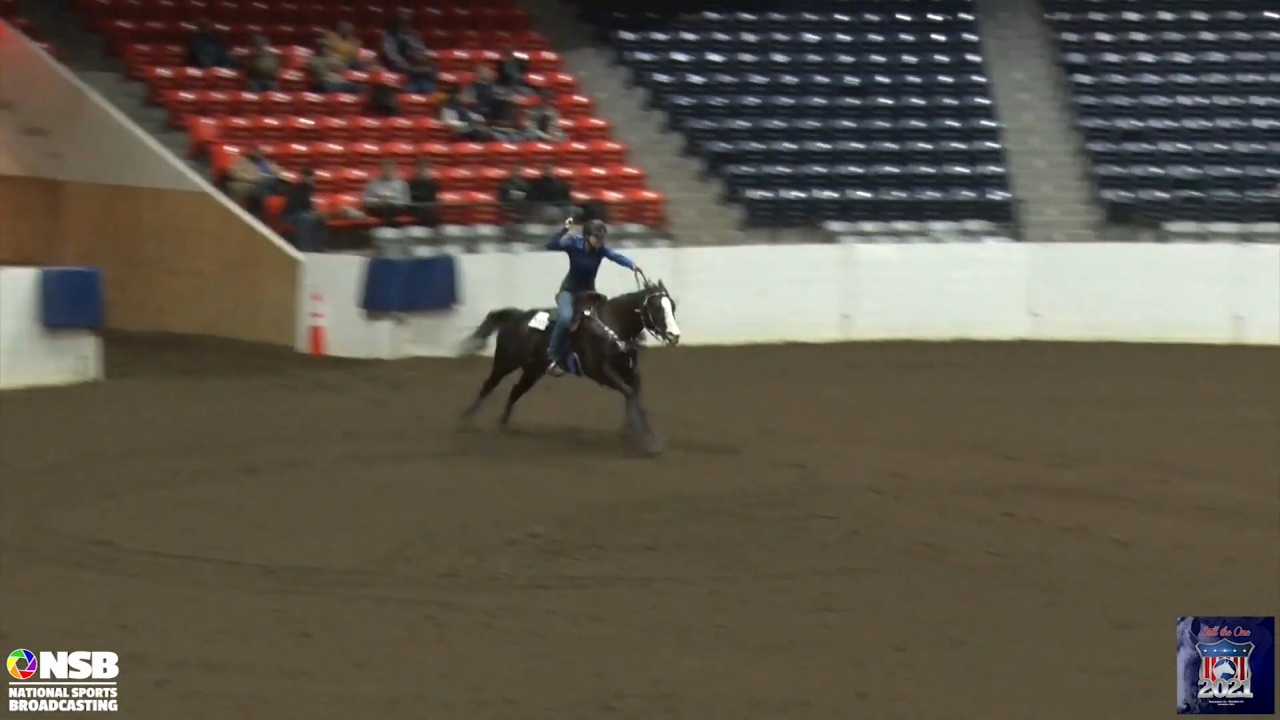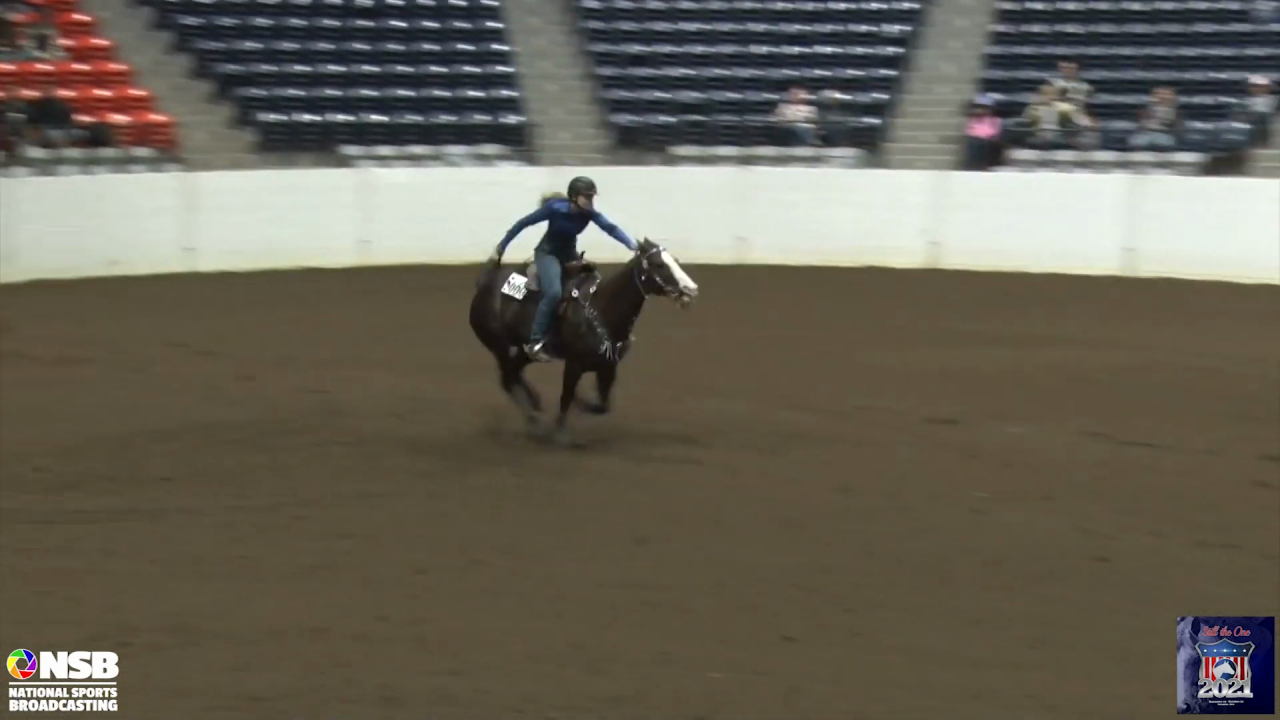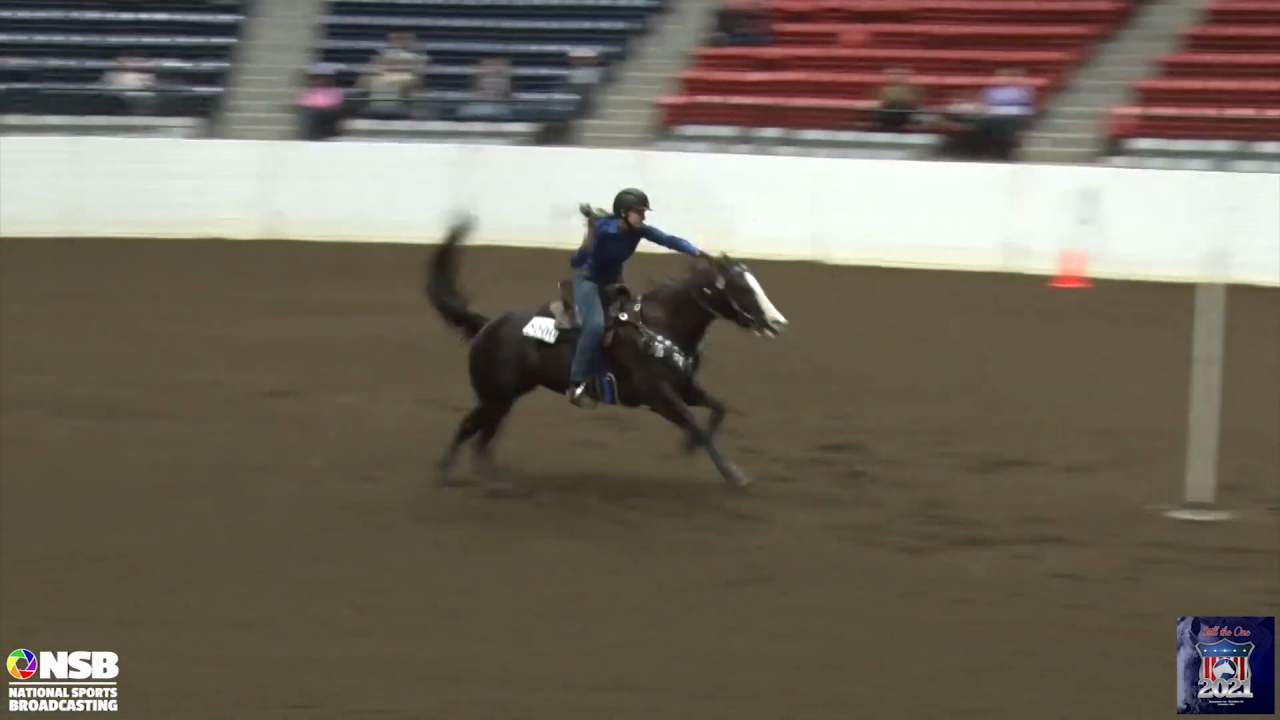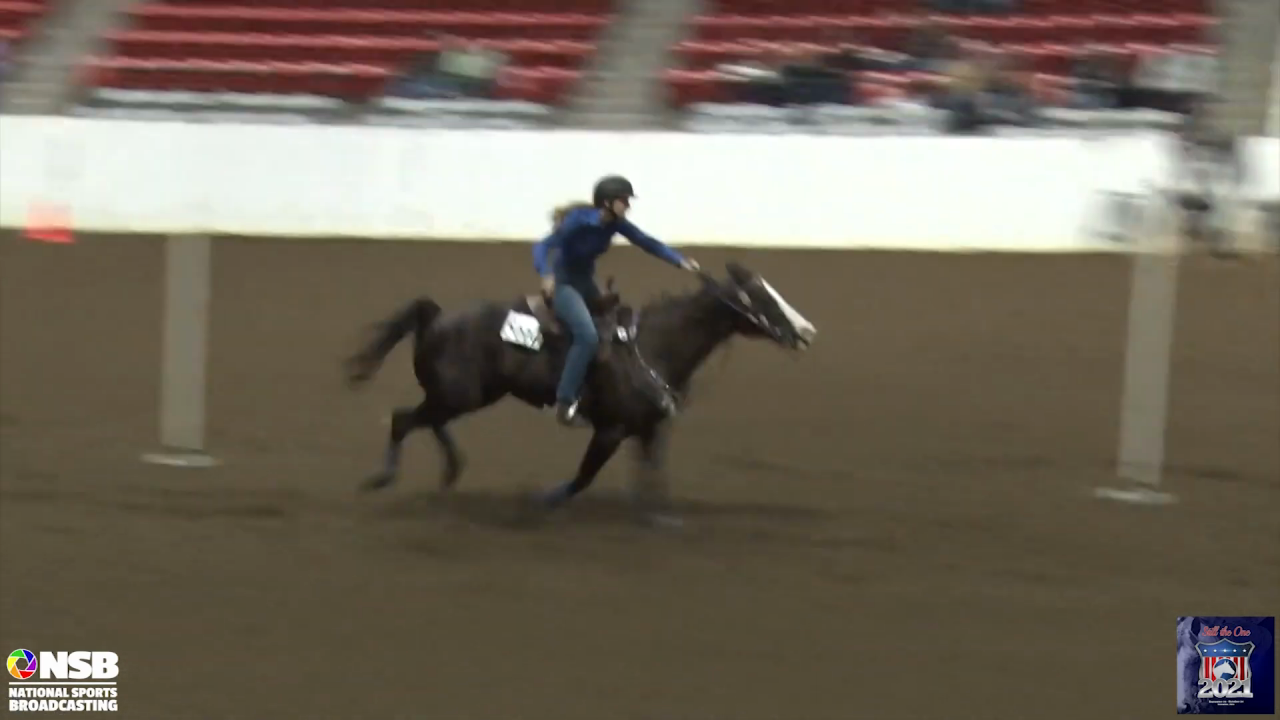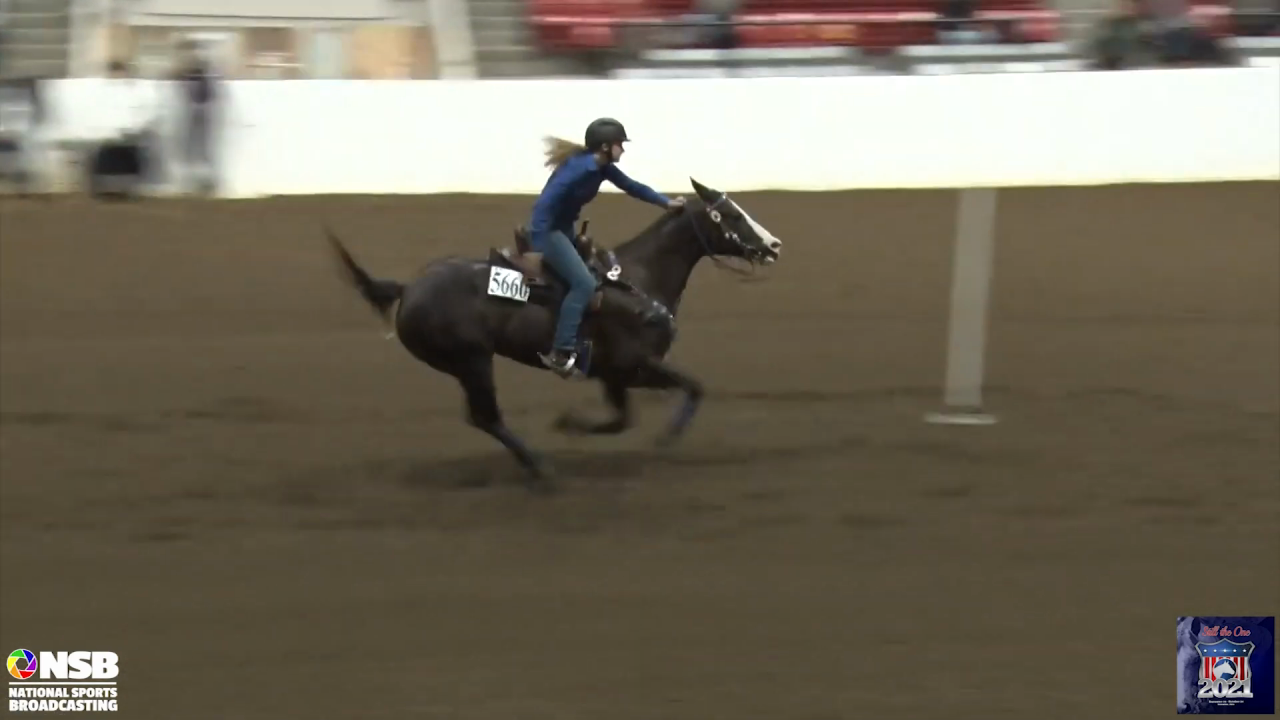
dt=0.5s
person 1, frame 1
left shoulder: (602, 250)
right shoulder: (574, 245)
left elbow: (618, 257)
right elbow: (550, 245)
left wrist: (632, 265)
right wrist: (564, 230)
left hip: (588, 292)
right hip: (569, 291)
right knee: (565, 319)
right ankle: (554, 358)
person 1, frame 2
left shoulder: (589, 213)
right shoulder: (555, 208)
left elbow: (610, 228)
right elbow: (524, 222)
left wrist: (632, 245)
right wrist: (501, 248)
left hip: (569, 254)
right hip: (547, 254)
right knee: (555, 293)
right ankle: (535, 341)
person 1, frame 3
left shoulder: (640, 230)
right shoulder: (602, 229)
left elbow: (671, 241)
right elbow: (576, 263)
left wrist: (695, 252)
right wrist: (586, 247)
left hip: (613, 282)
right hip: (588, 281)
right knee: (596, 326)
right ankle: (577, 383)
person 1, frame 4
left shoulder: (616, 223)
right shoulder: (578, 221)
left elbow: (649, 243)
right elbow: (542, 247)
left wrist: (681, 262)
right wrist: (546, 276)
left hip: (583, 282)
right hip: (561, 284)
right knee: (588, 337)
right ankle: (564, 402)
person 1, frame 5
left shoulder: (603, 167)
right shoulder: (577, 168)
left elbow: (634, 188)
right elbow: (545, 203)
left wrist: (667, 202)
right wrist: (536, 247)
left hip: (561, 229)
right hip: (547, 231)
left knee: (597, 275)
right knee: (584, 284)
right ankle: (561, 353)
